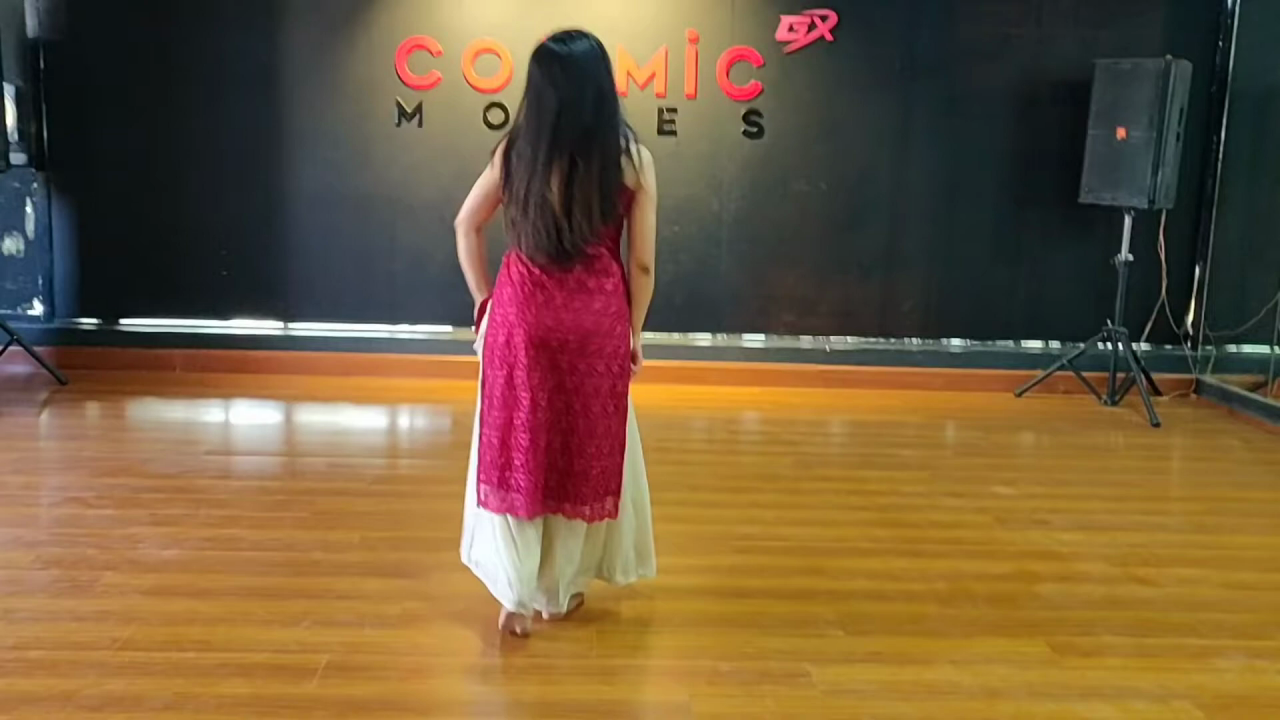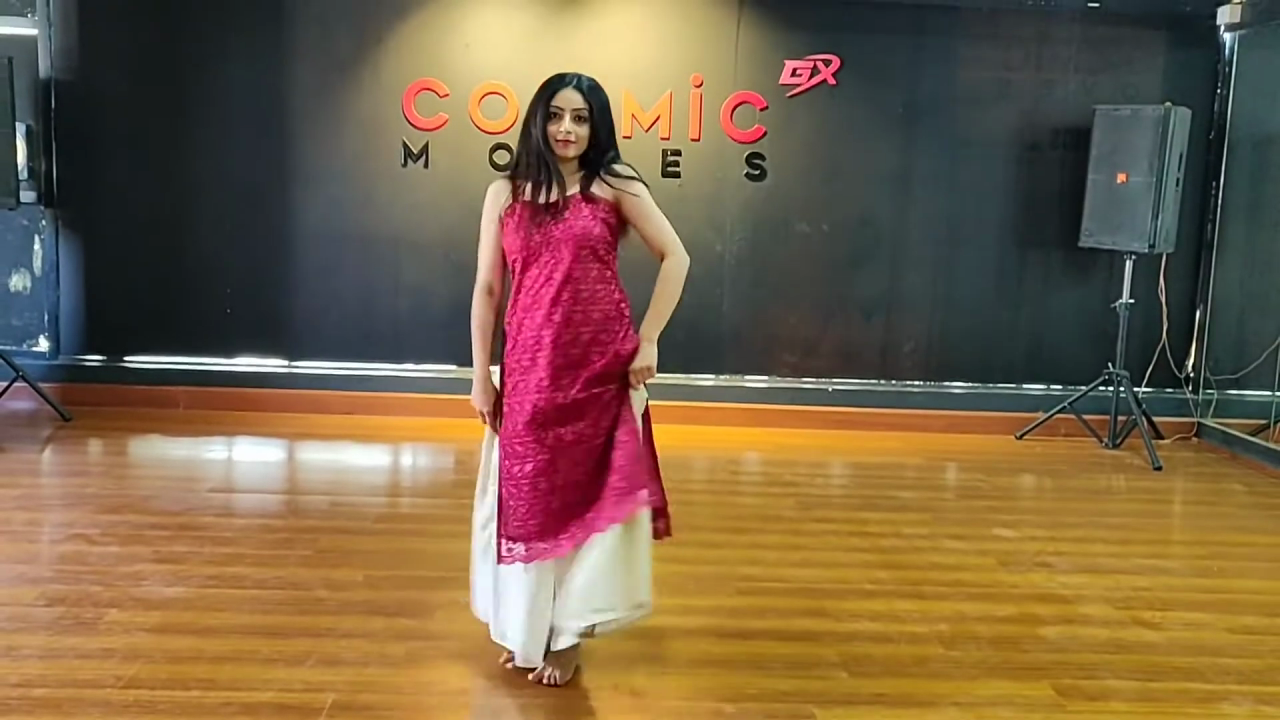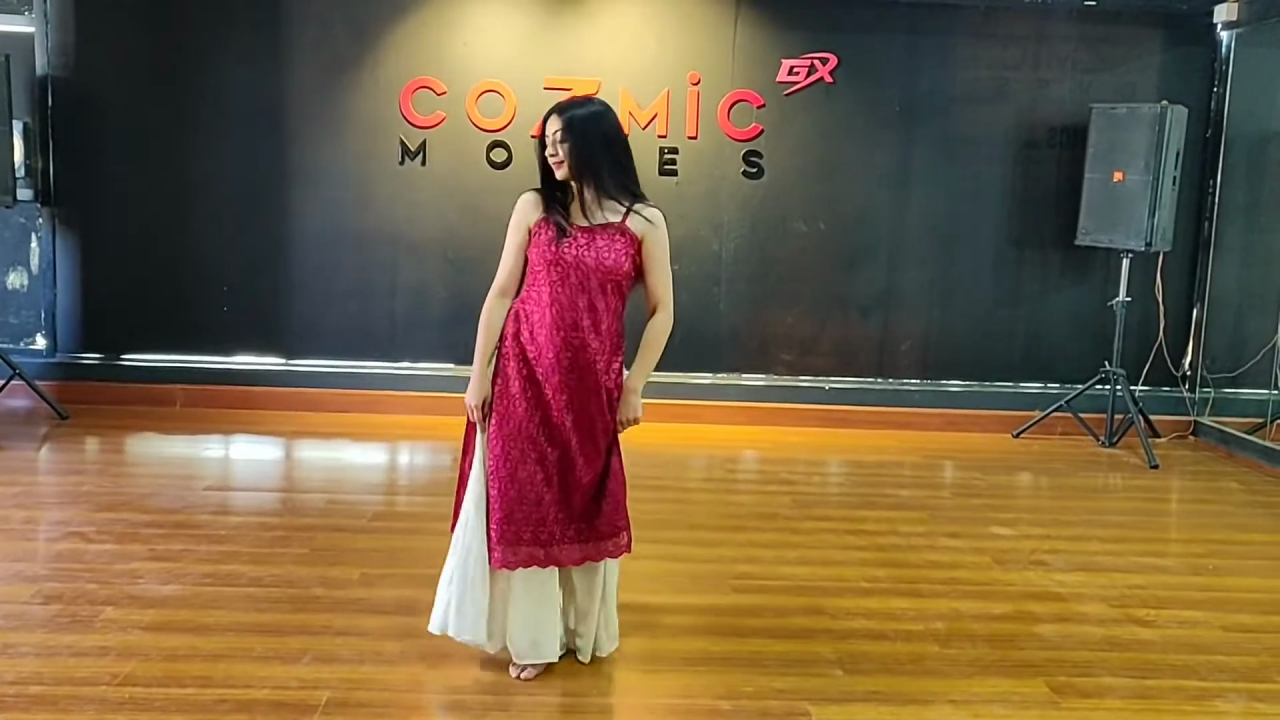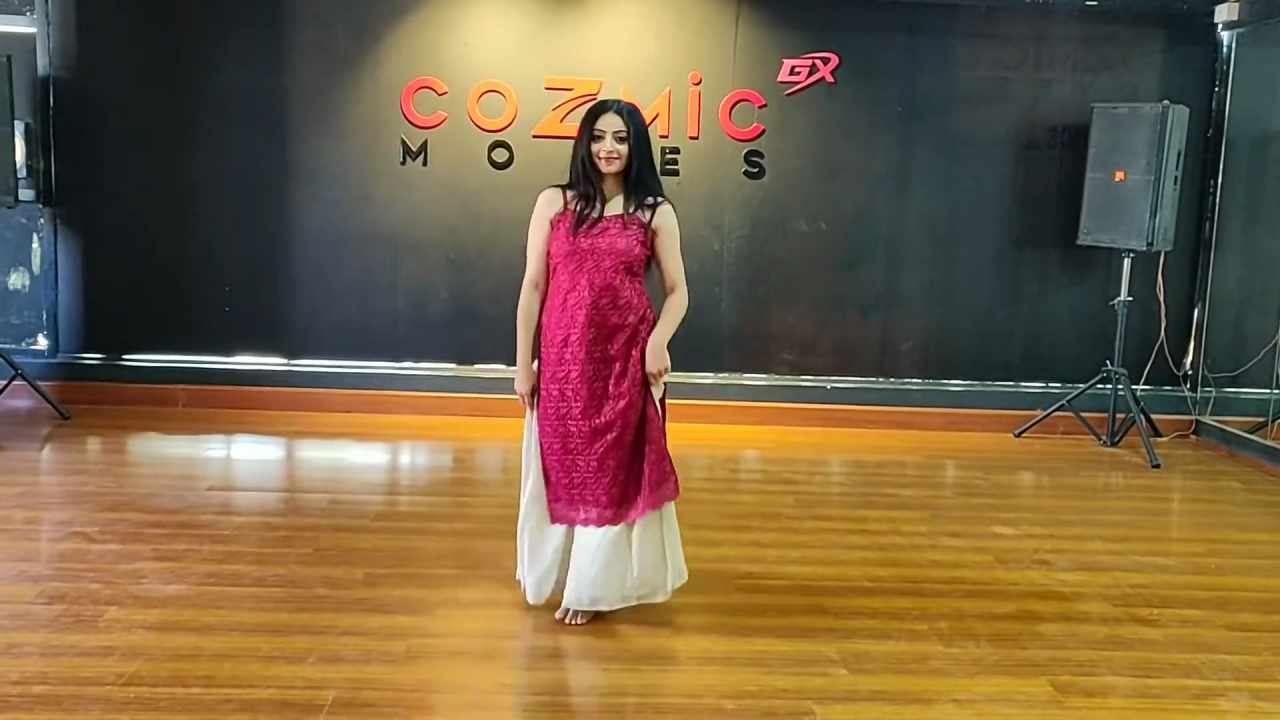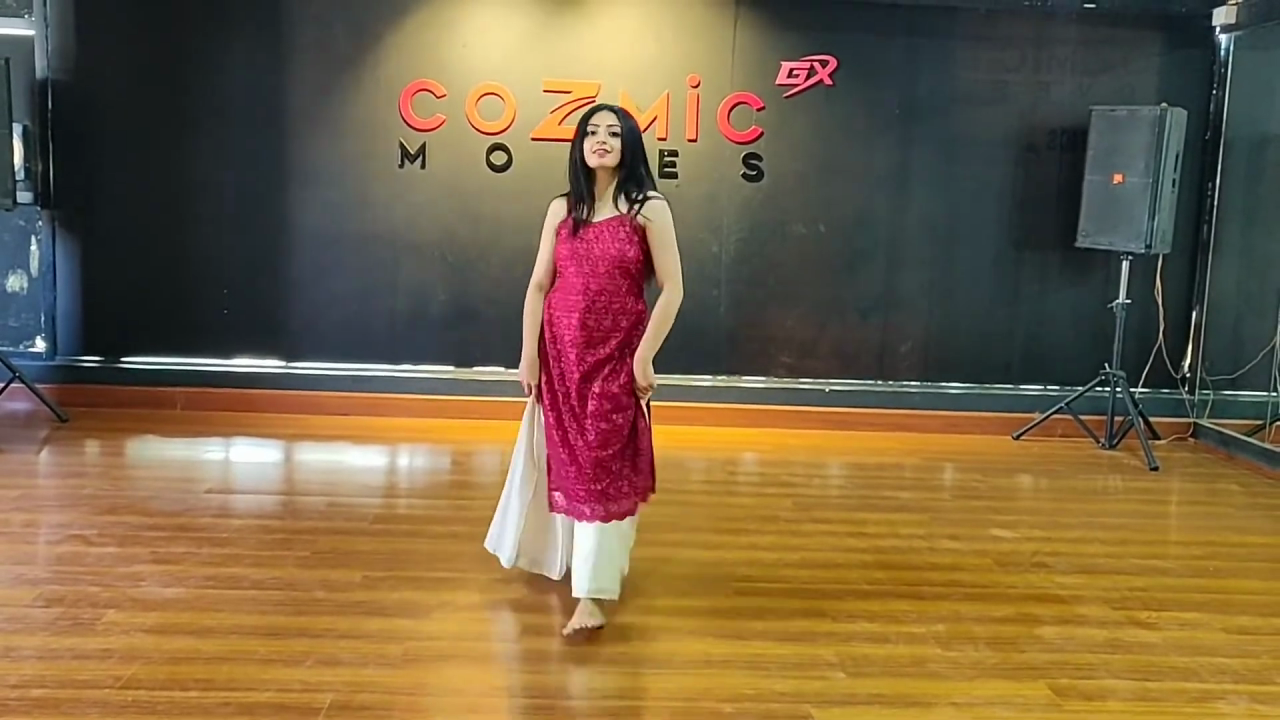
dt=1s
person 1, frame 1
left shoulder: (518, 147)
right shoulder: (631, 156)
left elbow: (466, 226)
right elbow: (641, 261)
left wrist: (484, 301)
right wrist: (632, 330)
left hip: (521, 317)
right hip: (598, 324)
left knee: (517, 454)
right knee: (587, 455)
left ankle: (518, 595)
right ankle: (560, 589)
person 1, frame 2
left shoulder: (615, 184)
right shoulder: (505, 193)
left elbow: (677, 258)
right elbow: (487, 290)
left wrist: (648, 339)
right wrist: (482, 373)
left hip: (603, 364)
right hip: (531, 369)
left knee: (596, 494)
right knee: (530, 498)
left ankle: (570, 632)
right ankle: (532, 631)
person 1, frame 3
left shoulder: (643, 220)
right shoulder: (534, 207)
left elbow: (662, 311)
right elbow: (501, 293)
left wrist: (634, 389)
right wrist: (480, 374)
left hip: (594, 384)
right hip: (524, 377)
left knee: (589, 508)
right knee: (523, 506)
left ankle: (584, 626)
right ankle: (533, 640)
person 1, frame 4
left shoulder: (655, 212)
right shoulder: (554, 203)
left elbow: (676, 291)
right elbow: (532, 285)
left wrist: (658, 342)
right wrist: (524, 361)
left hip: (626, 359)
right hip: (563, 356)
left knee: (615, 471)
right knee: (563, 468)
left ankle: (591, 587)
right ankle: (564, 573)
person 1, frame 5
left shoulder: (649, 208)
right shoulder: (561, 210)
left elbow: (672, 289)
right elbow: (539, 286)
left wrist: (645, 356)
right wrist: (529, 353)
left hip: (616, 358)
right hip: (561, 357)
left knee: (607, 468)
right knee: (567, 463)
left ankle: (591, 591)
right ankle: (584, 563)
